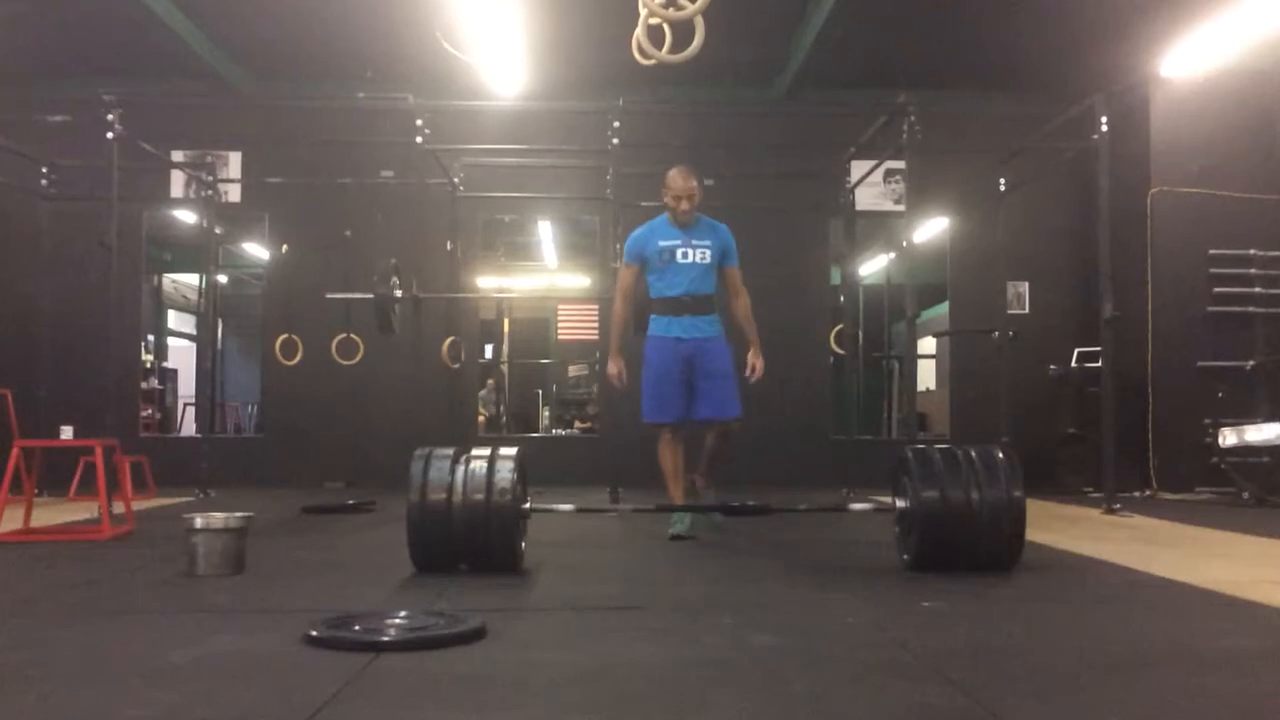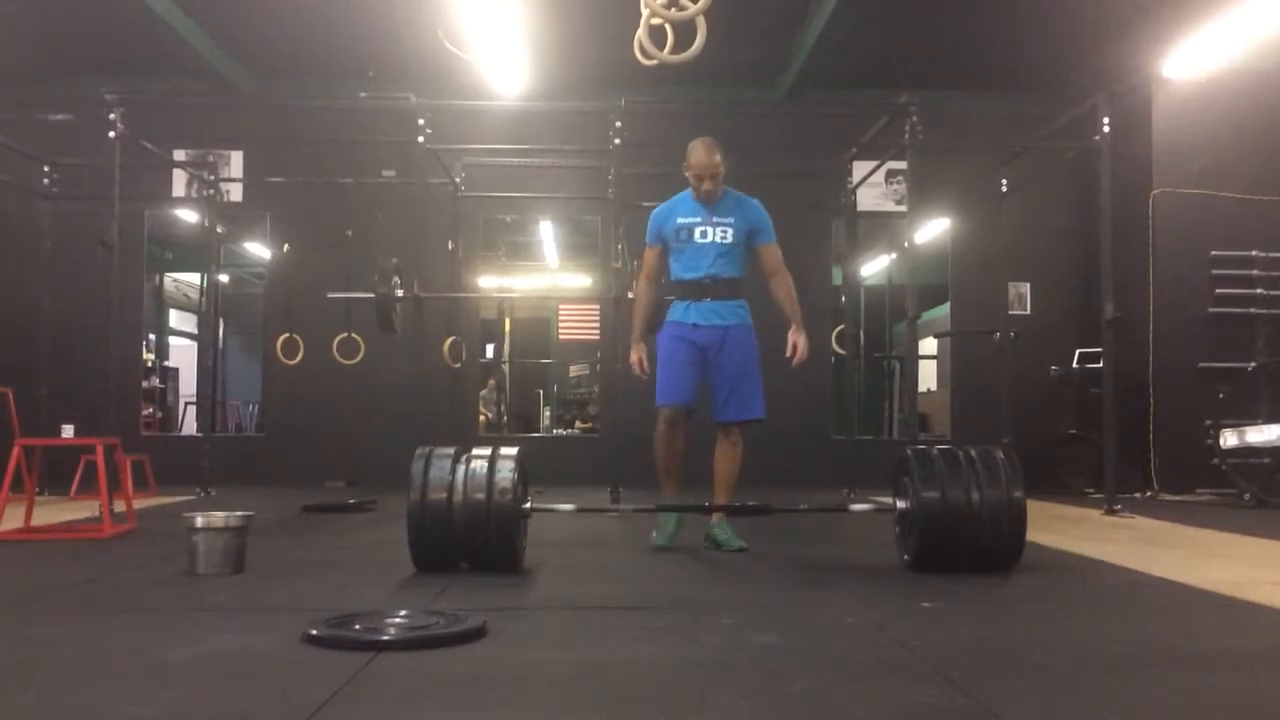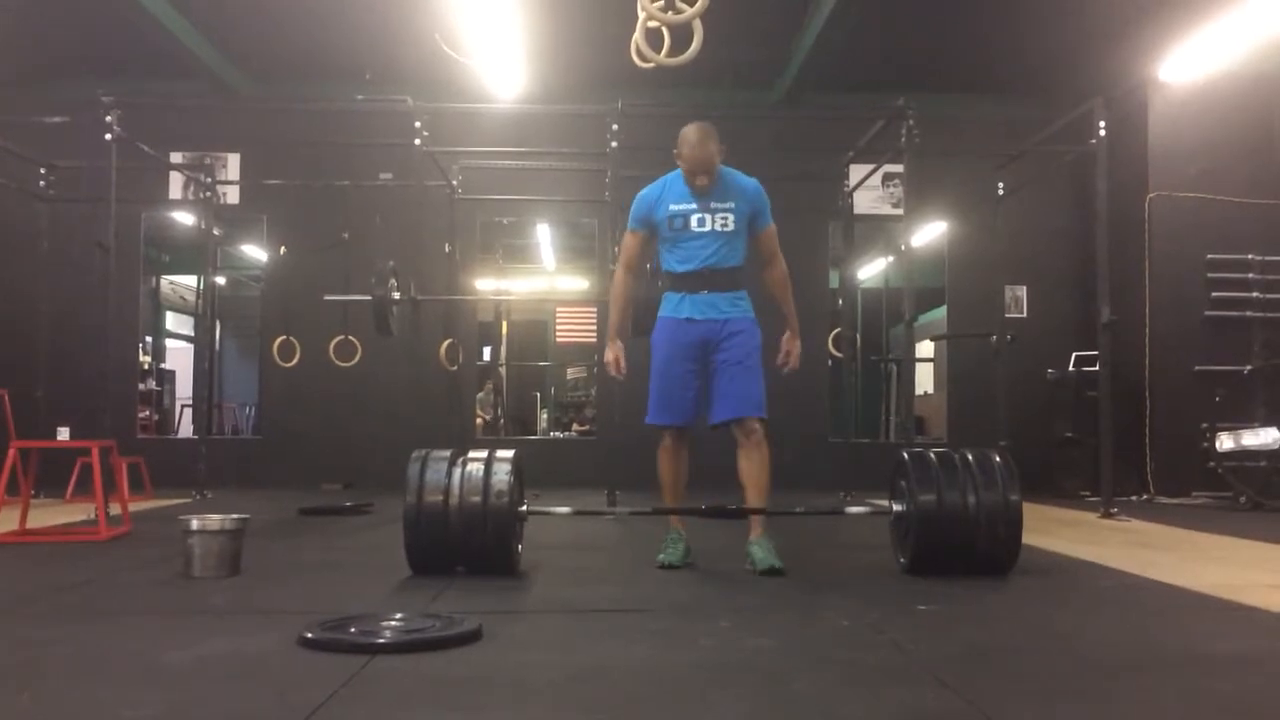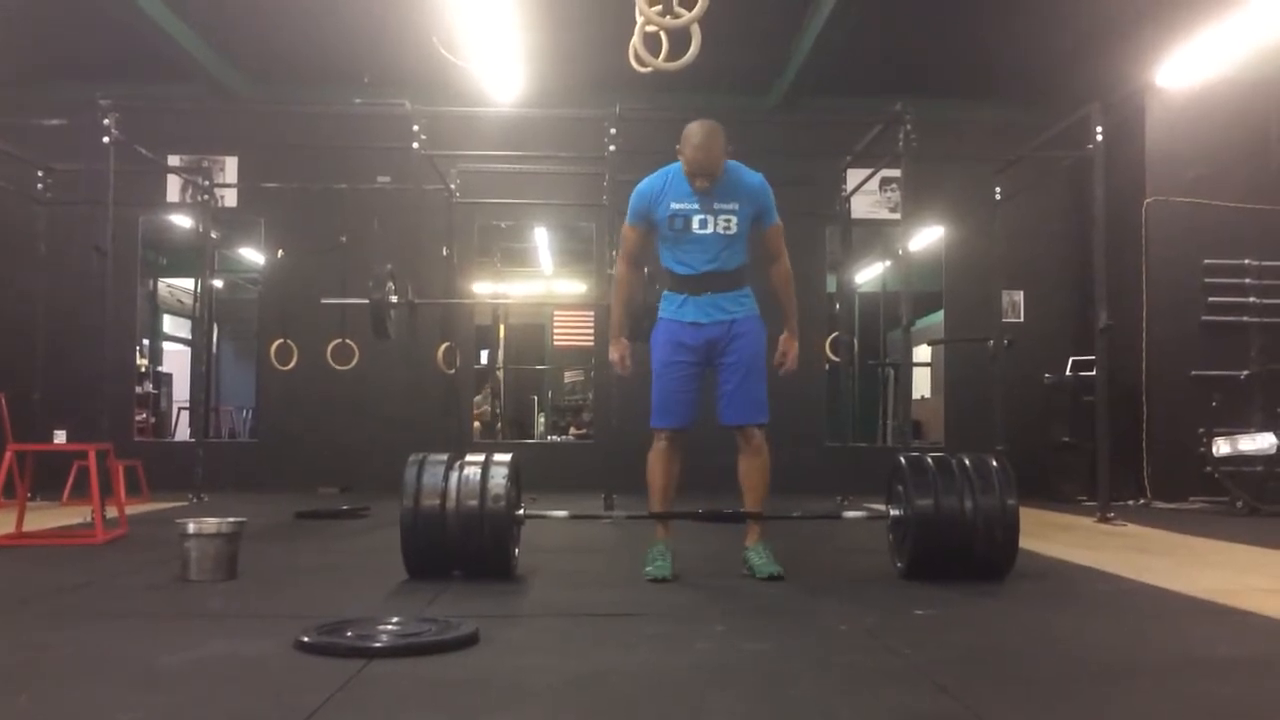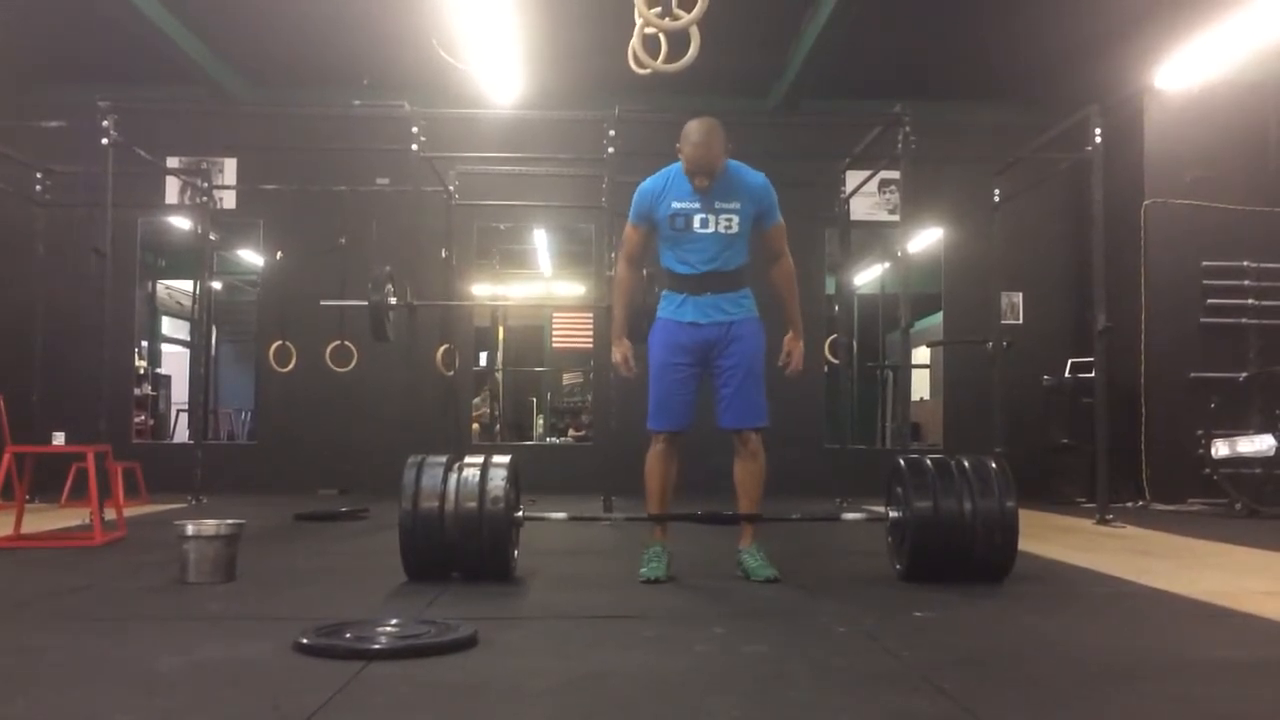
dt=0.7s
person 1, frame 1
left shoulder: (720, 235)
right shoulder: (642, 238)
left elbow: (737, 294)
right elbow: (623, 298)
left wrist: (755, 346)
right wrist: (614, 353)
left hip: (709, 336)
right hip: (664, 337)
left knee: (723, 421)
right knee: (670, 426)
left ankle: (701, 479)
right ankle: (679, 510)
person 1, frame 2
left shoulder: (751, 211)
right shoulder: (664, 215)
left elbow: (776, 273)
right elbow: (648, 280)
left wrist: (797, 325)
right wrist: (636, 339)
left hip: (734, 325)
right hip: (682, 323)
left knee: (732, 425)
right knee: (670, 413)
left ankle: (718, 520)
right ankle: (669, 505)
person 1, frame 3
left shoulder: (749, 192)
right shoulder: (652, 198)
left elbow: (773, 263)
right elbow: (627, 270)
left wrist: (792, 328)
right wrist: (613, 337)
left hip: (734, 318)
right hip: (677, 320)
left knee: (748, 425)
right knee: (672, 430)
left ankle: (757, 536)
right ankle: (677, 533)
person 1, frame 4
left shoulder: (754, 188)
right shoulder: (651, 191)
left elbow: (777, 259)
right elbow: (628, 263)
left wrist: (791, 330)
right wrist: (617, 334)
left hip: (739, 318)
right hip: (677, 319)
left knee: (750, 431)
right knee: (667, 432)
left ankle: (754, 542)
right ankle: (660, 543)
person 1, frame 5
left shoulder: (755, 188)
right shoulder: (652, 190)
left elbow: (779, 260)
right elbow: (628, 264)
left wrist: (796, 330)
right wrist: (618, 335)
left hip: (737, 320)
right hip: (675, 321)
left knee: (747, 434)
right knee: (663, 435)
left ankle: (748, 544)
right ankle: (657, 544)
